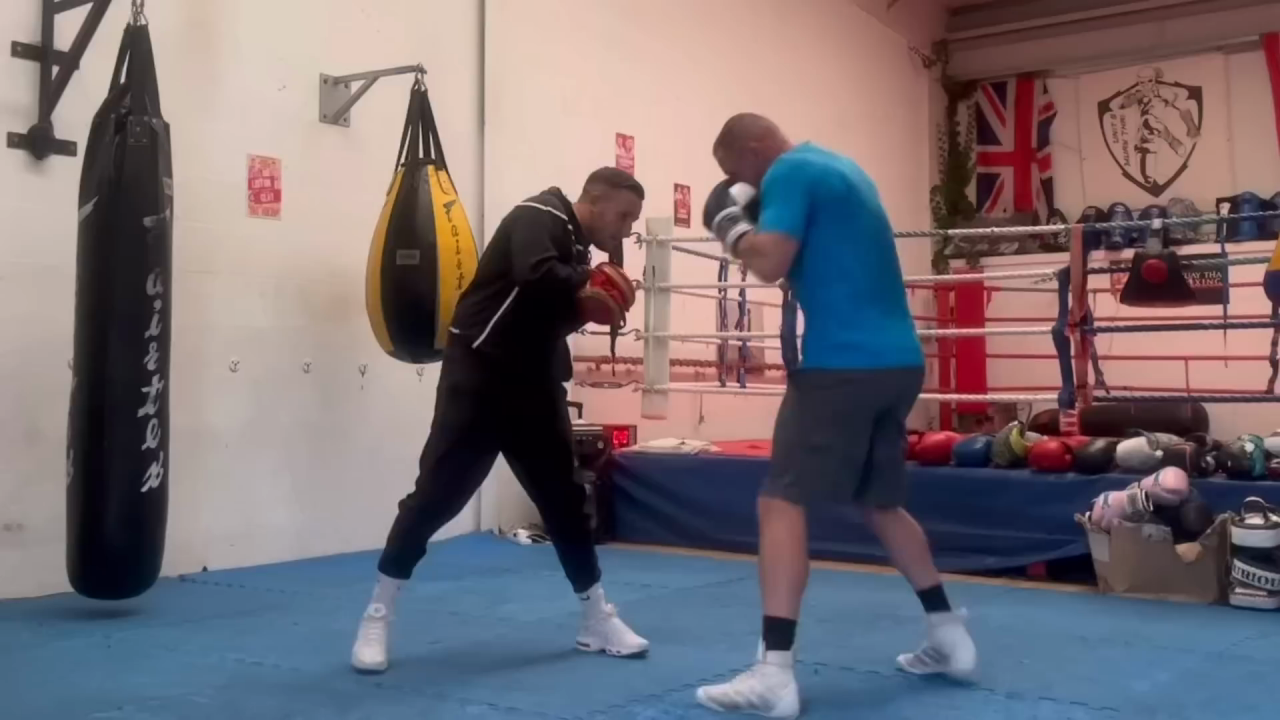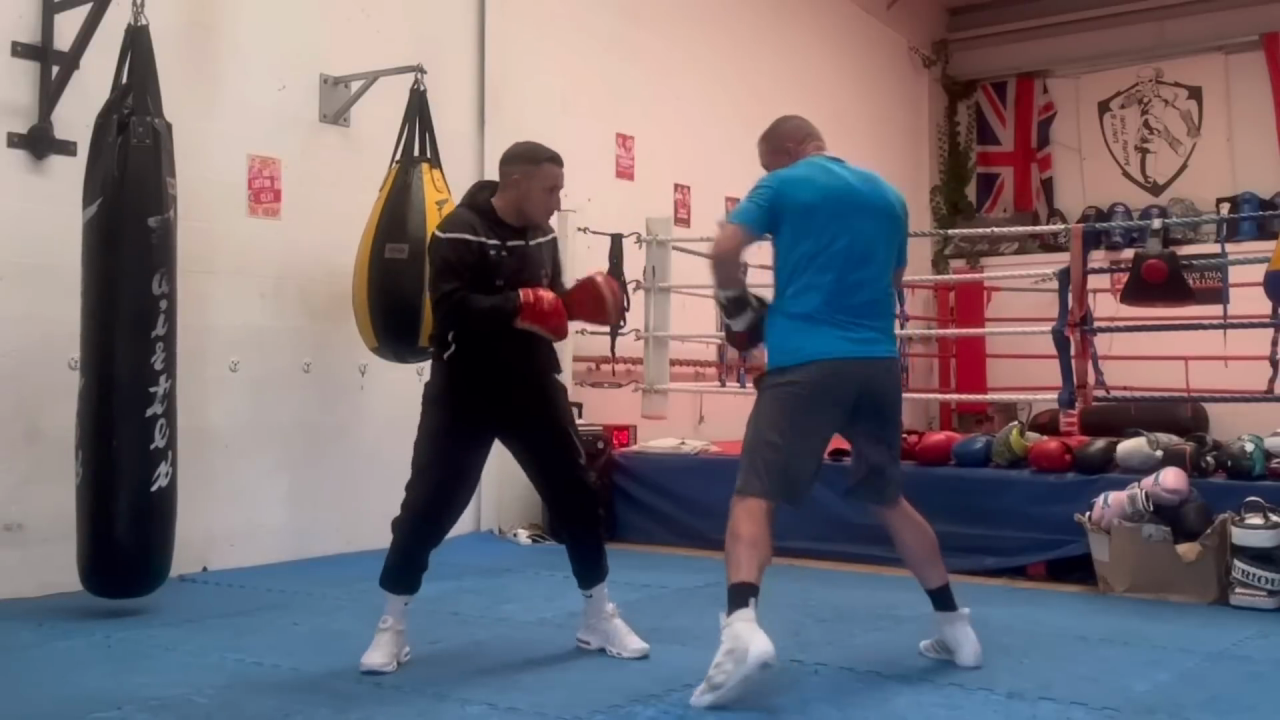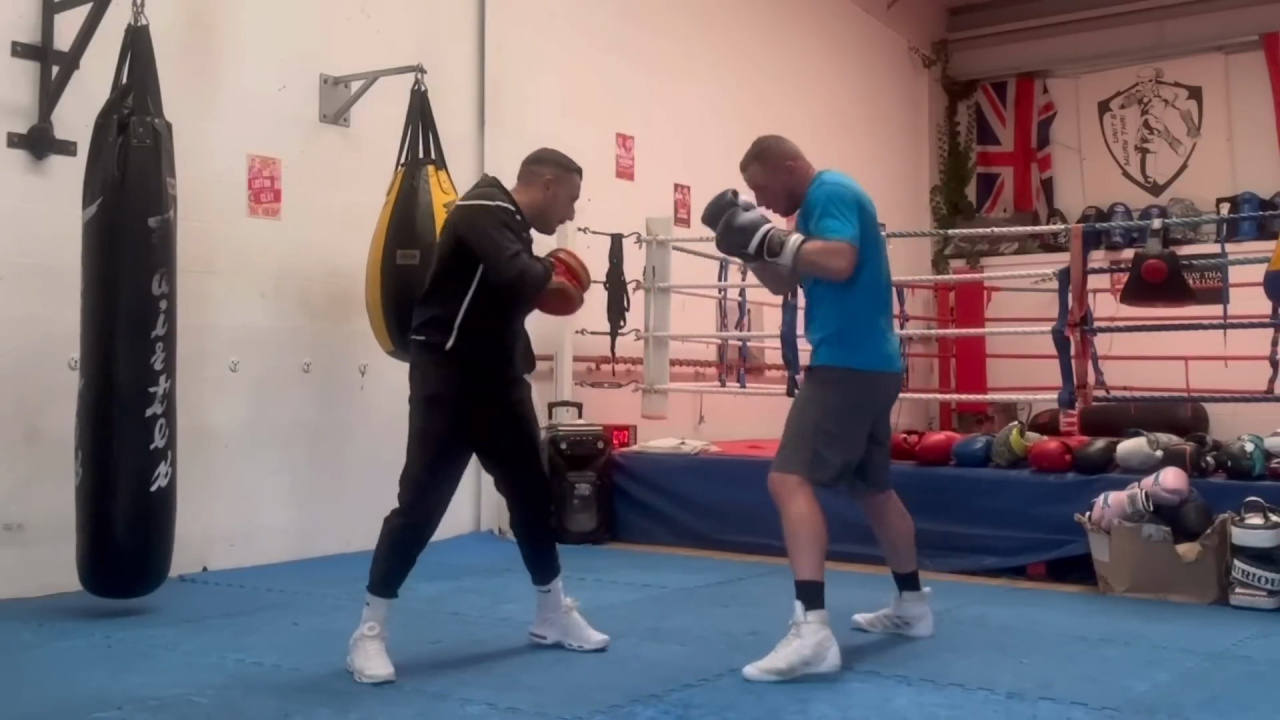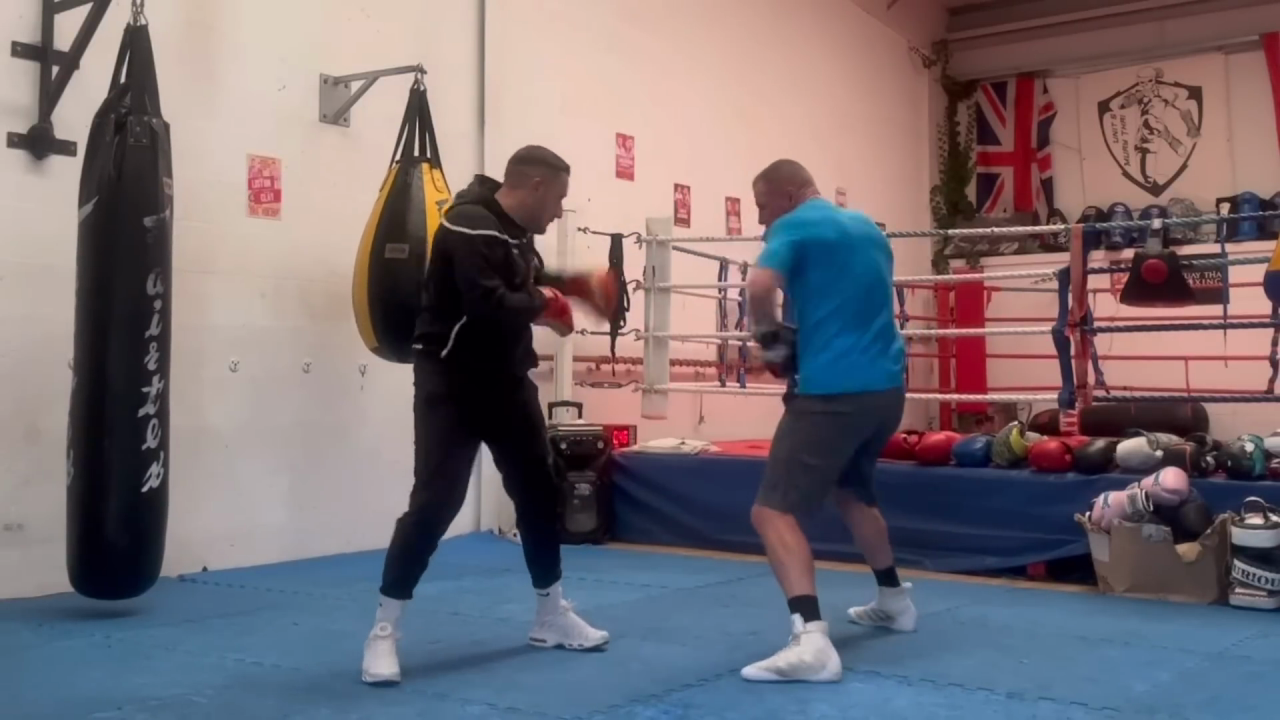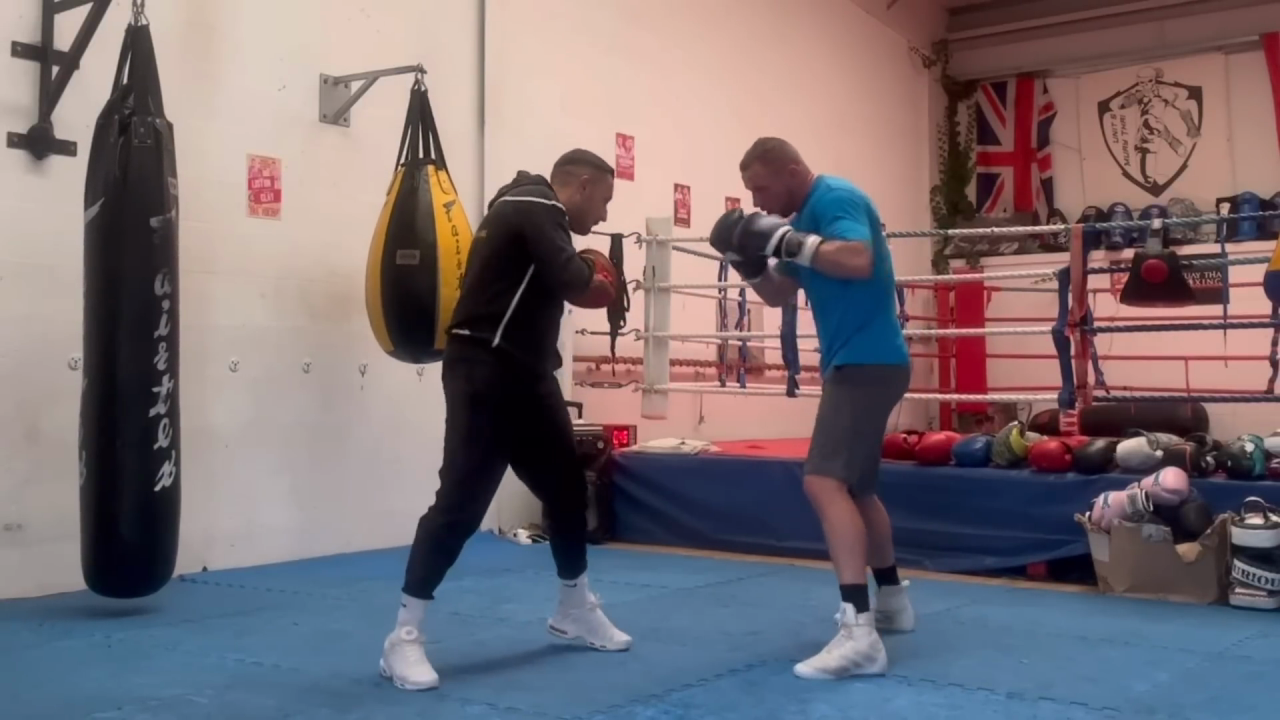
dt=1s
person 1, frame 1
left shoulder: (789, 172)
right shoulder: (839, 169)
left elbow: (770, 263)
left wrist: (729, 221)
right wrist: (747, 214)
left hip: (843, 365)
right hip: (901, 360)
left knee: (781, 502)
right knee: (881, 503)
right ankle: (947, 633)
person 1, frame 2
left shoulder: (783, 183)
right shoulder: (888, 194)
left elbow: (724, 252)
left wrist: (737, 307)
left hip: (807, 366)
right hip: (879, 364)
left knee: (751, 496)
right knee: (886, 498)
left ankle: (741, 629)
right ankle: (956, 627)
person 1, frame 3
left shoulder: (834, 193)
right shoulder: (816, 203)
left elbow: (838, 264)
right elbow: (786, 283)
left wrist: (770, 235)
right wrist: (749, 244)
left hip: (851, 363)
right hip: (868, 364)
left knee: (790, 480)
right knee: (873, 488)
left ankle: (812, 632)
right ankle: (912, 604)
person 1, frame 4
left shoulder: (792, 226)
right shoulder: (867, 228)
left elbow: (760, 291)
left wrist: (770, 341)
left hip: (829, 392)
right hip: (886, 388)
left knee: (773, 510)
right knee: (851, 492)
left ankle: (811, 641)
right ankle: (894, 600)
person 1, frame 5
left shoulder: (837, 198)
right shoulder: (803, 216)
left elbow: (856, 262)
right elbow: (779, 294)
left wrist: (784, 243)
right wrist: (748, 256)
left hip: (870, 363)
right hip: (849, 364)
left knee: (824, 483)
right knee: (853, 484)
left ankle: (861, 634)
right ankle: (892, 601)
person 2, frame 1
left shoulder: (575, 247)
right shoulder: (539, 218)
right elbow: (537, 279)
left wrist: (588, 303)
right wrist: (587, 284)
left hip: (534, 384)
right hip: (479, 375)
left knee: (565, 499)
right knee: (438, 492)
left ankle: (597, 619)
right ankle: (377, 617)
person 2, frame 2
left shoulder: (542, 234)
right shoulder: (458, 233)
right elbow: (450, 309)
right wrist: (516, 307)
left hip: (532, 383)
right hip: (464, 388)
left knee: (576, 496)
right knee: (428, 506)
left ankle: (599, 618)
right ankle: (391, 629)
person 2, frame 3
left shoulder: (510, 223)
right shoulder: (483, 212)
right elbow: (513, 276)
left wrist: (542, 282)
right wrist: (549, 274)
left hip: (498, 377)
right hip: (449, 376)
left knee: (532, 492)
right knee: (422, 501)
left ankle: (553, 613)
right ankle: (369, 632)
person 2, frame 4
left shoulder: (515, 229)
right shoulder: (469, 227)
left elbow: (529, 286)
right elbow: (488, 306)
left wrist: (568, 287)
right wrist: (542, 302)
left hip: (506, 380)
right hip: (451, 381)
left knee: (539, 493)
right knee: (435, 502)
left ankle: (551, 615)
right ankle: (384, 632)
person 2, frame 5
left shoulder: (529, 213)
right shoulder: (533, 207)
right elbow: (567, 279)
left wrist: (585, 275)
right wrist: (591, 276)
left hip: (524, 374)
right hip: (484, 372)
left knee: (566, 487)
right knee: (462, 500)
left ankle: (576, 608)
right ankle: (404, 638)
